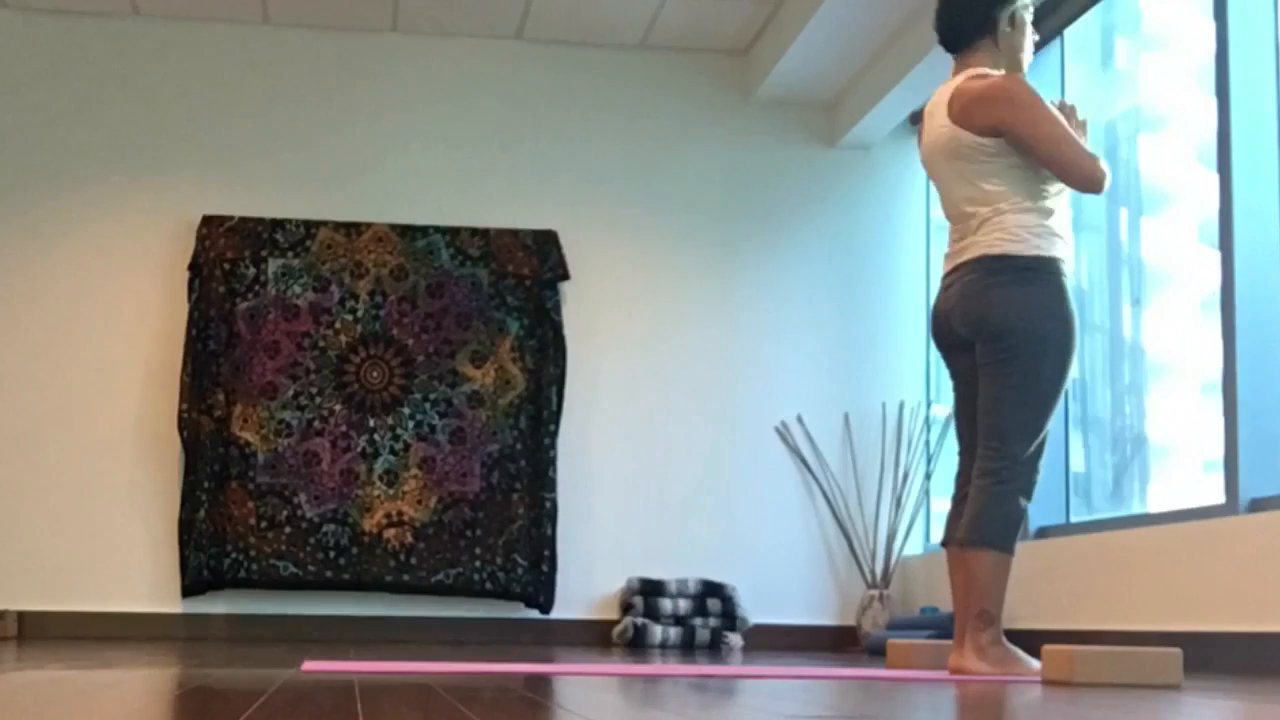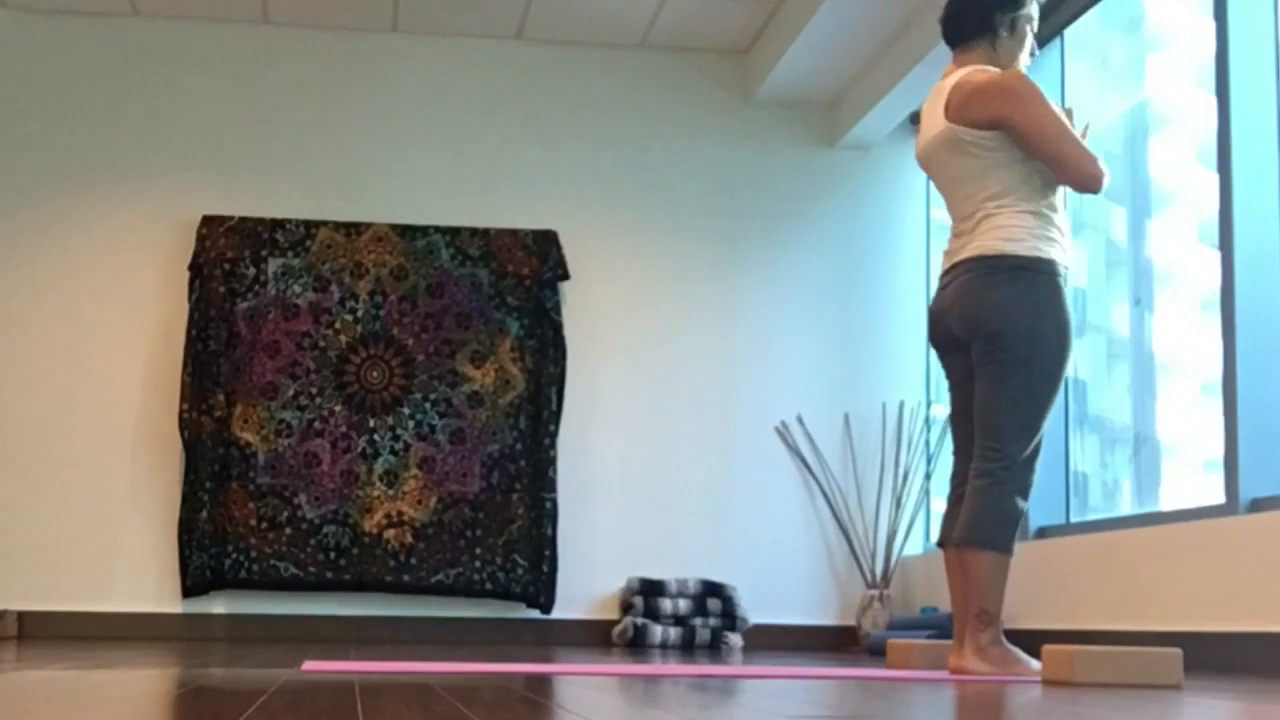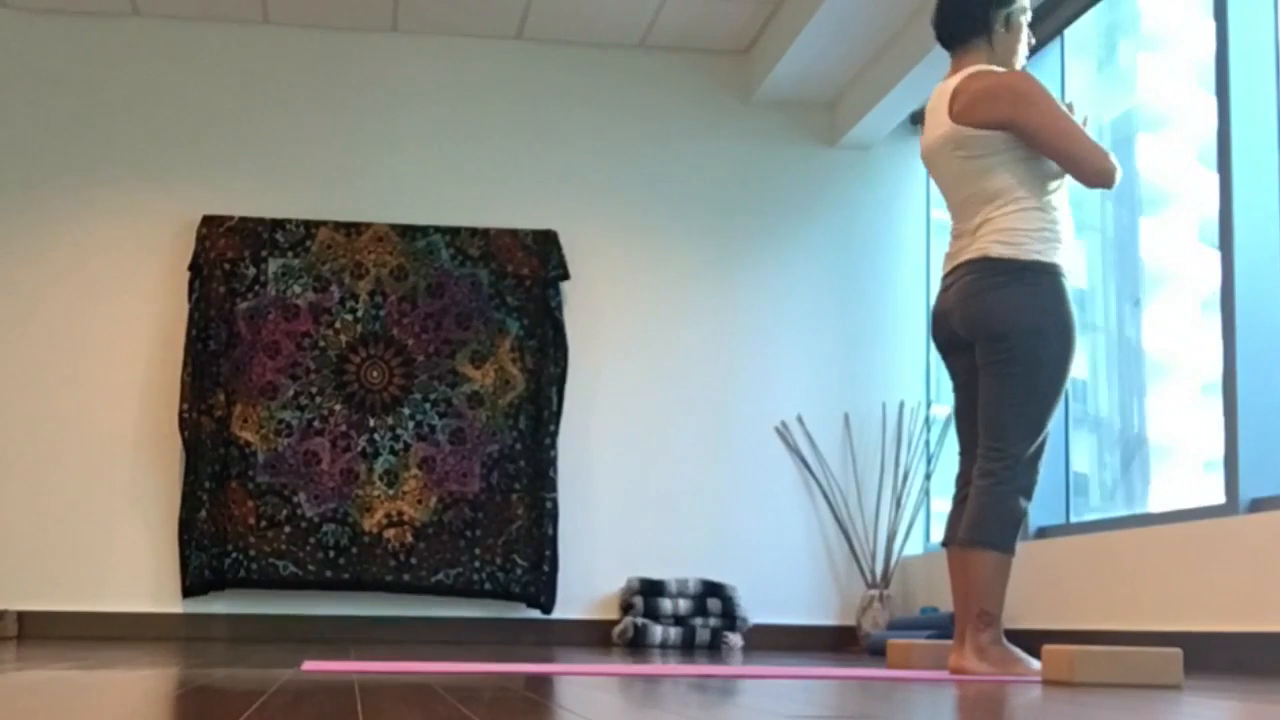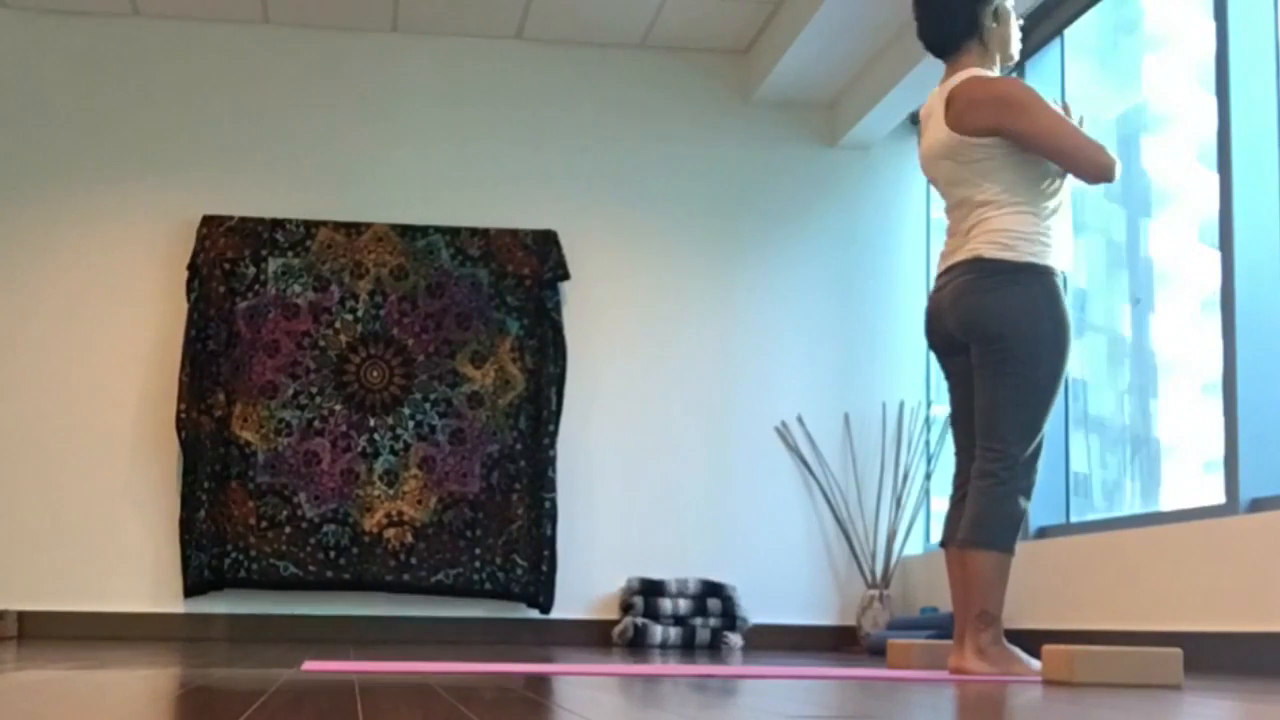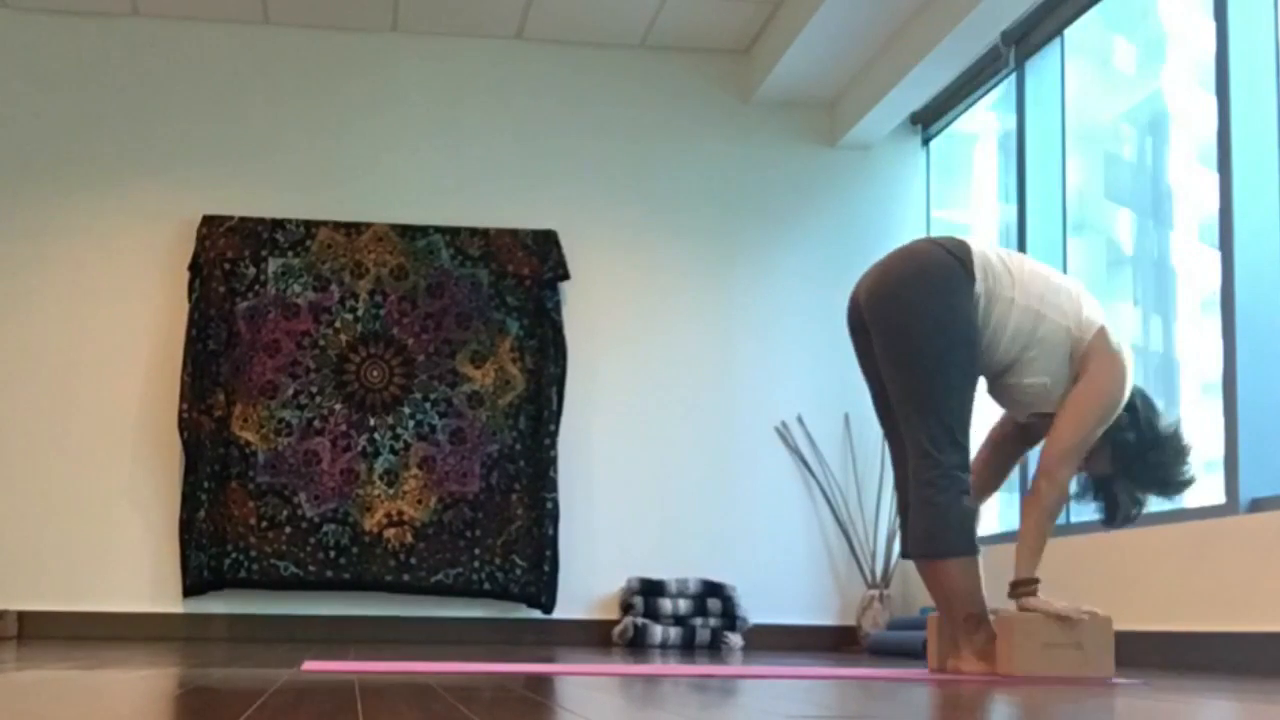
dt=1s
person 1, frame 1
left shoulder: (939, 106)
right shoulder: (996, 90)
right elbow: (1088, 174)
left wrist: (1050, 124)
right wrist: (1072, 128)
left hip: (966, 294)
right hip: (1024, 288)
left knee: (982, 474)
right knee: (1009, 472)
left ankle: (971, 641)
right ankle: (982, 643)
person 1, frame 2
left shoulder: (934, 109)
right shoulder: (1000, 88)
right elbow: (1088, 175)
left wrist: (1049, 134)
right wrist: (1067, 132)
left hip: (960, 292)
right hip: (1016, 284)
left knee: (974, 471)
right knee: (1003, 469)
left ankle: (967, 640)
right ankle: (982, 643)
person 1, frame 3
left shoulder: (939, 107)
right shoulder: (1002, 87)
right elbow: (1101, 170)
left wrist: (1046, 139)
right wrist: (1071, 133)
left hip: (963, 292)
right hip: (1018, 287)
left knee: (979, 471)
right knee: (1007, 468)
left ankle: (968, 640)
right ankle: (983, 644)
person 1, frame 4
left shoulder: (936, 111)
right shoulder: (991, 91)
right elbow: (1100, 165)
left wrist: (1048, 139)
right wrist: (1066, 132)
left hip: (957, 294)
right hip: (1012, 289)
left knee: (977, 471)
right knee: (1005, 468)
left ankle: (967, 640)
right ankle: (982, 644)
person 1, frame 5
left shoulder: (1054, 398)
right shoulder: (1110, 368)
left elbow: (977, 479)
right elbow: (1052, 475)
right wrist: (1025, 585)
right hip: (927, 288)
left knee: (923, 477)
right knee: (939, 472)
left ankle: (968, 643)
right ankle: (972, 646)
